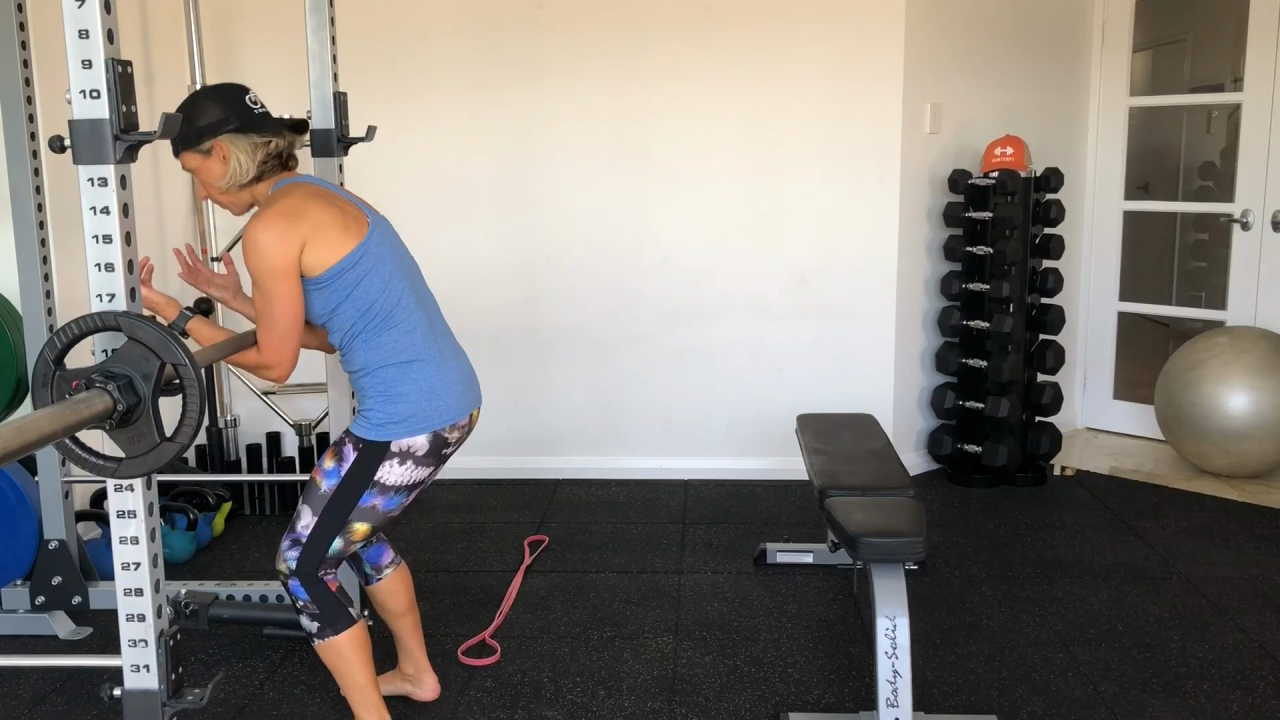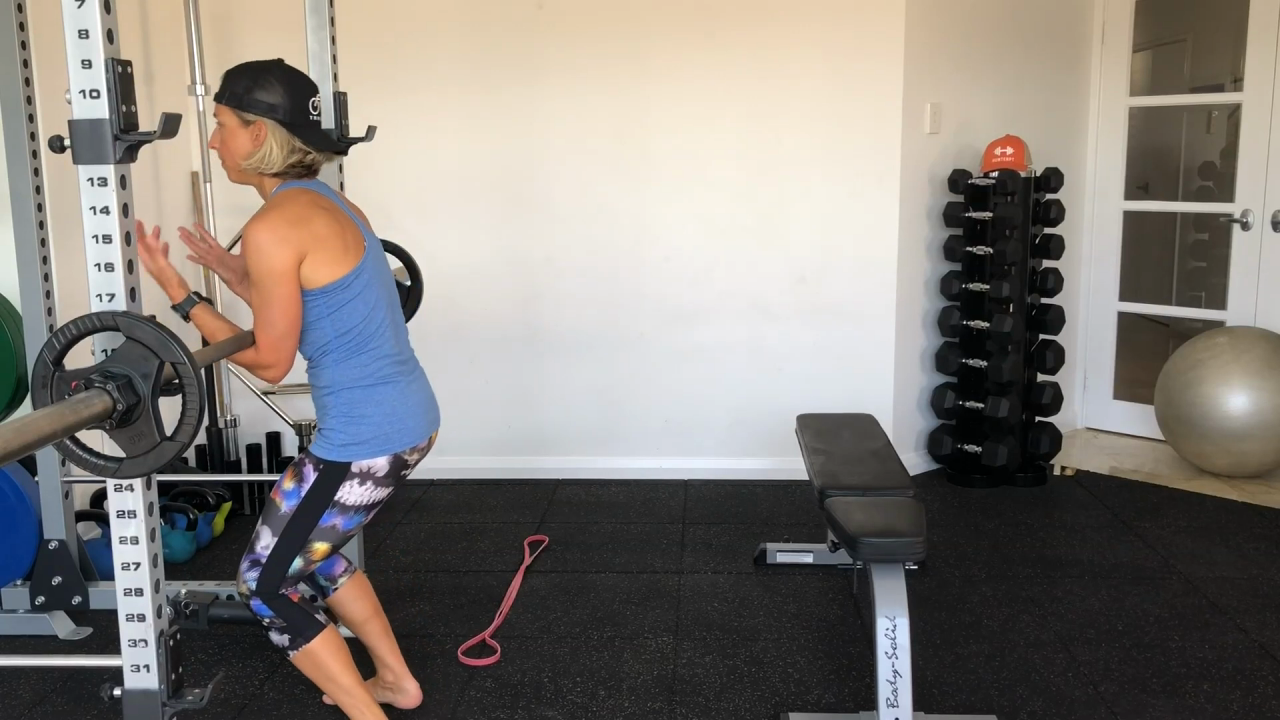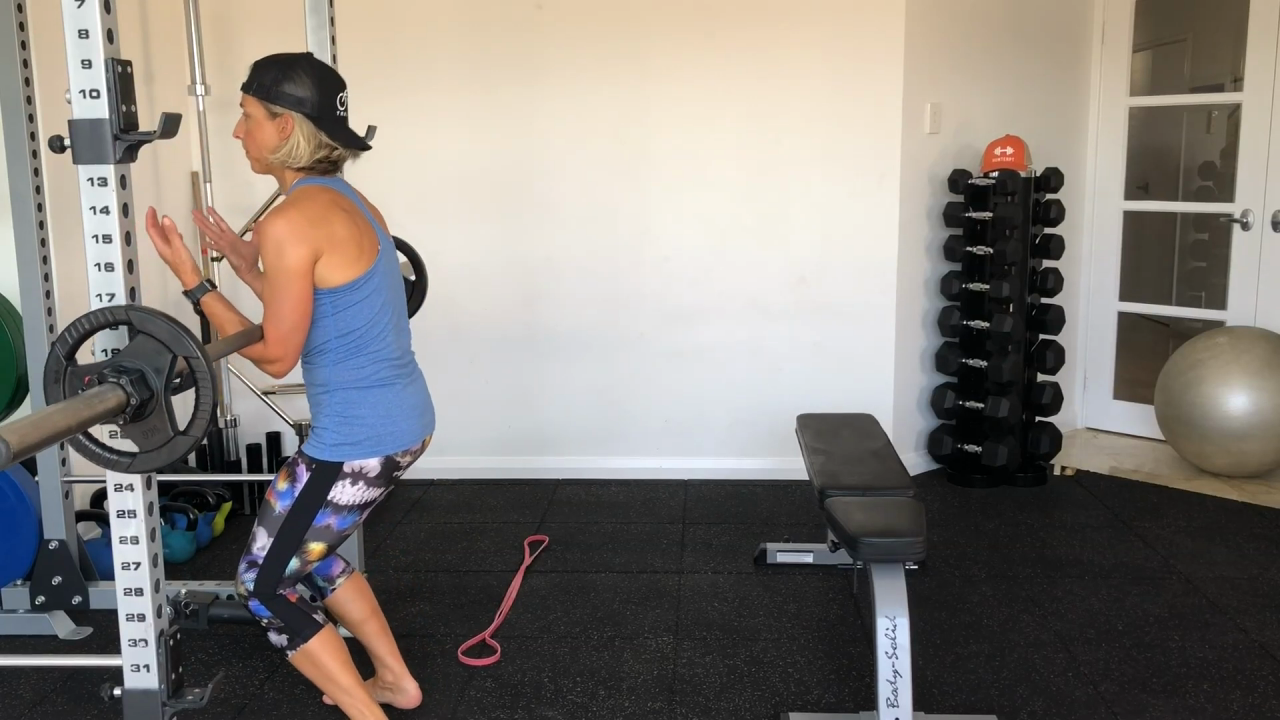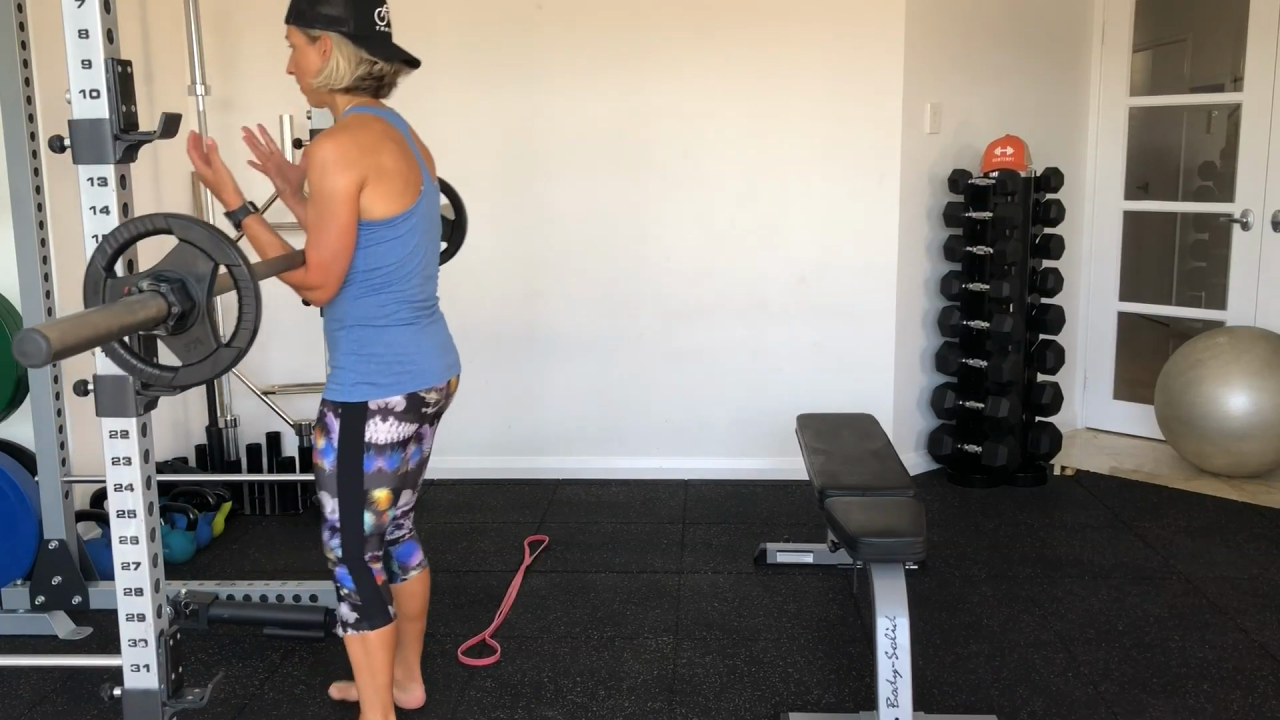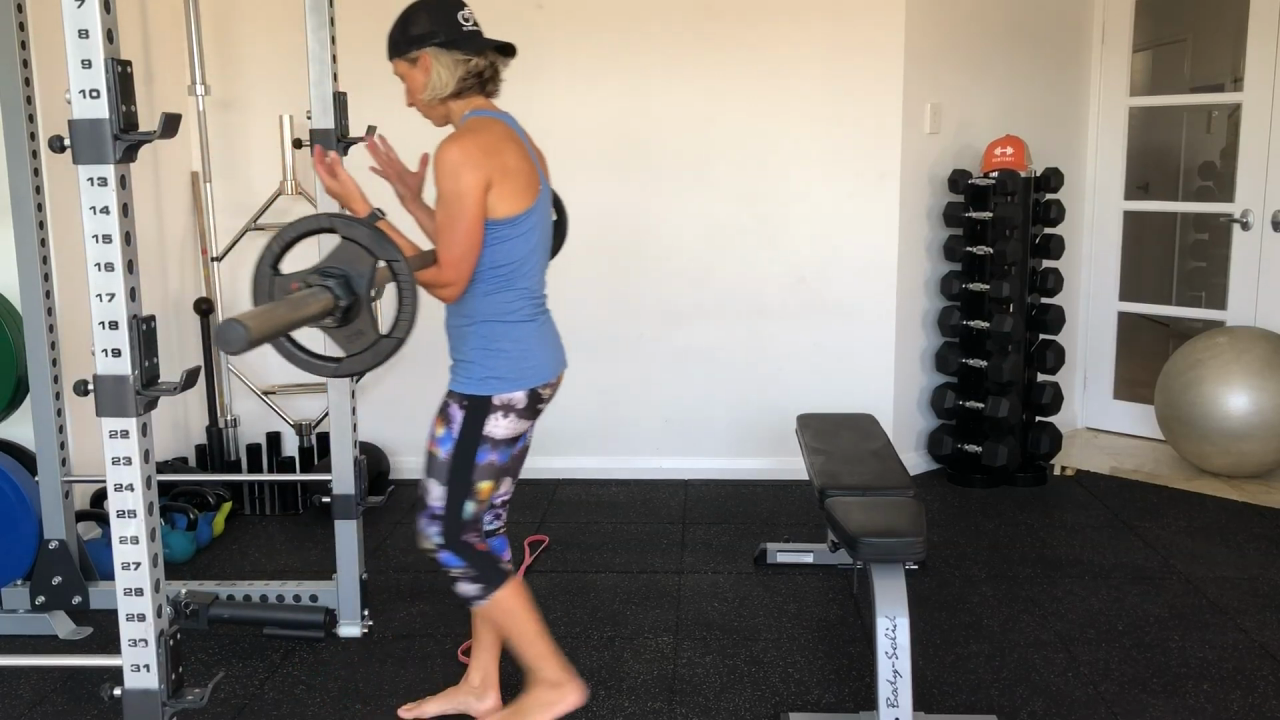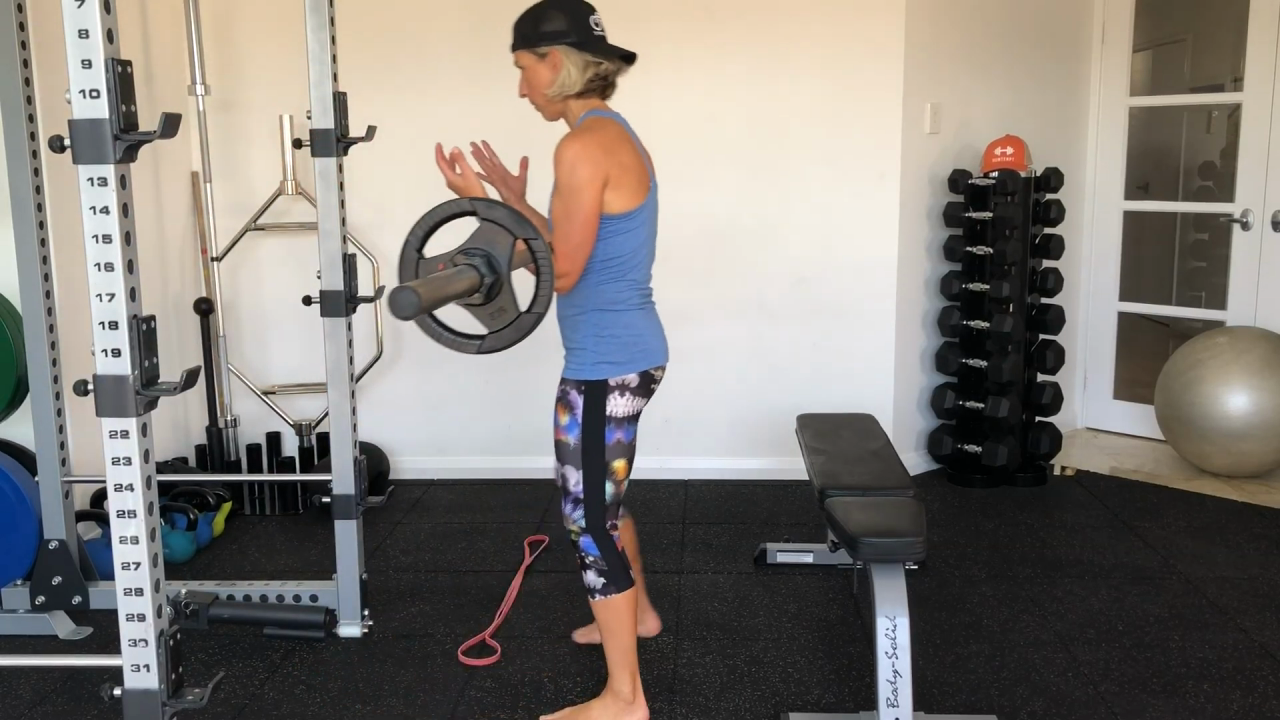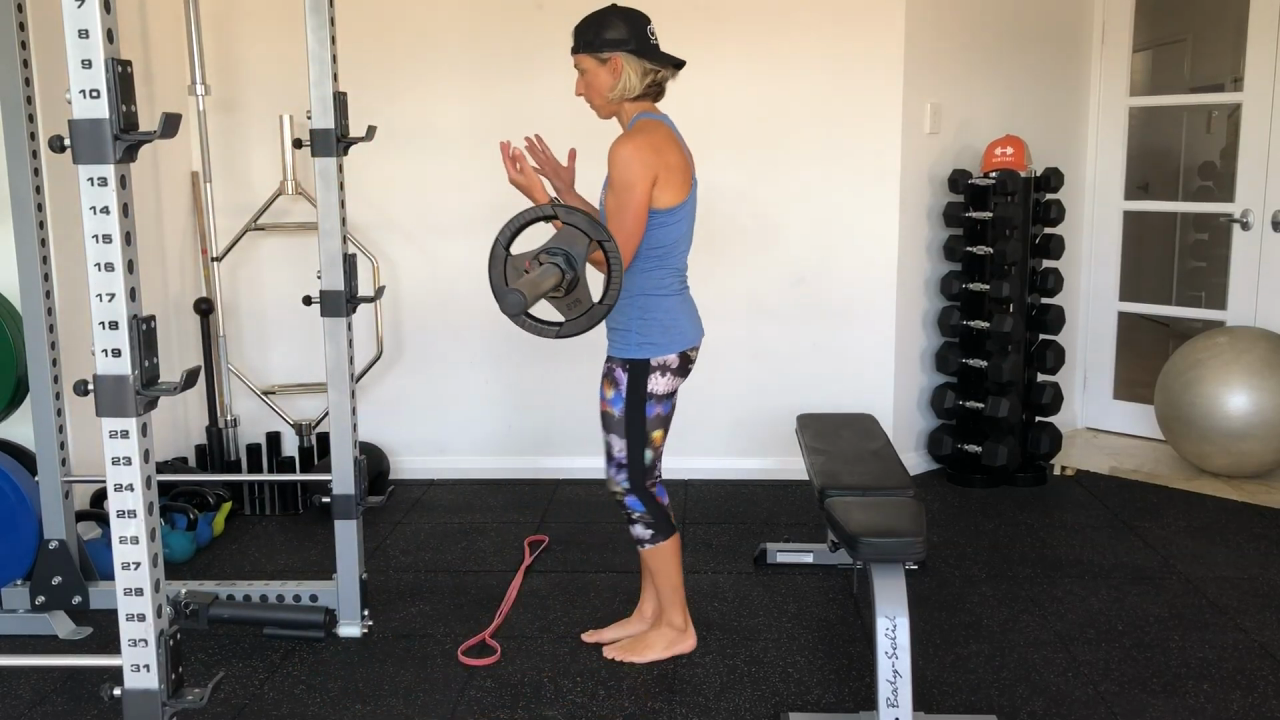
dt=0.7s
person 1, frame 1
left shoulder: (272, 226)
right shoulder: (321, 199)
left elbow: (275, 362)
left wrist: (173, 314)
right wrist: (238, 299)
left hip: (406, 419)
right hip: (448, 398)
left knee: (303, 565)
right knee: (353, 530)
person 1, frame 2
left shoulder: (273, 226)
right shoulder: (328, 205)
left elbow: (270, 361)
left wrist: (177, 292)
right wrist: (235, 276)
left hip: (365, 438)
right hip: (407, 418)
left knee: (265, 582)
right knee: (306, 548)
person 1, frame 3
left shoulder: (291, 223)
right shoulder: (346, 203)
left elbow: (278, 355)
left wrist: (191, 279)
right wrist: (248, 268)
left hip: (358, 438)
right hip: (401, 420)
left knee: (263, 583)
right knee: (302, 548)
person 1, frame 4
left shoulder: (340, 146)
right shoulder: (399, 135)
left elbow: (319, 282)
left wrist: (232, 201)
right wrist: (292, 192)
left hip: (374, 385)
right hip: (428, 368)
left knee: (353, 553)
right knee: (391, 530)
person 1, frame 5
left shoulder: (464, 149)
right shoulder: (509, 136)
left elbow: (448, 279)
left wrist: (360, 209)
right wrist: (409, 197)
left hip: (494, 378)
right hip: (526, 363)
left knee: (447, 535)
right knee: (479, 525)
person 1, frame 6
left shoulder: (584, 145)
right shoulder: (612, 135)
left elbow: (563, 271)
left wrist: (481, 206)
right wrist: (514, 202)
left hip: (607, 362)
right hip: (618, 351)
left knee: (587, 521)
right knee: (597, 495)
right ankle: (638, 612)
person 1, frame 7
left shoulder: (635, 146)
right shoulder: (657, 136)
left elbow: (614, 258)
left wrist: (540, 198)
right wrist: (568, 192)
left hip: (646, 343)
right hip: (660, 334)
left knee: (631, 484)
right knee: (640, 477)
left ankle: (676, 625)
right ankle: (653, 611)
